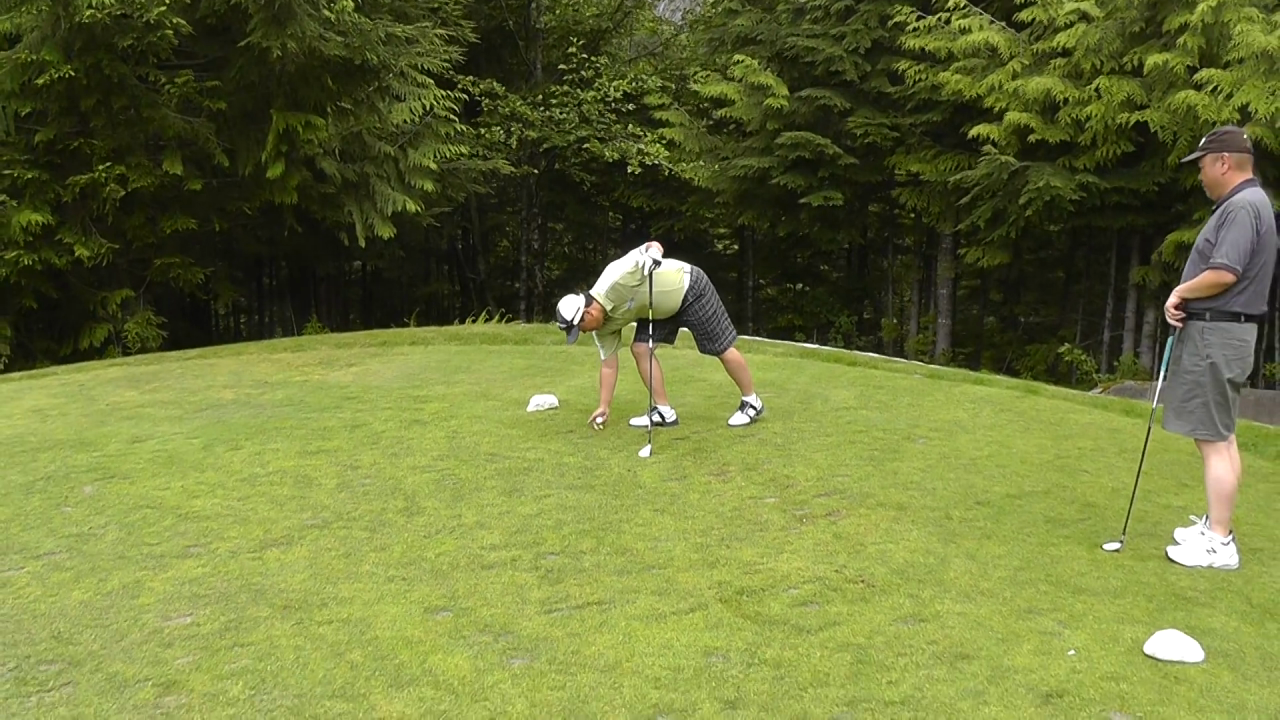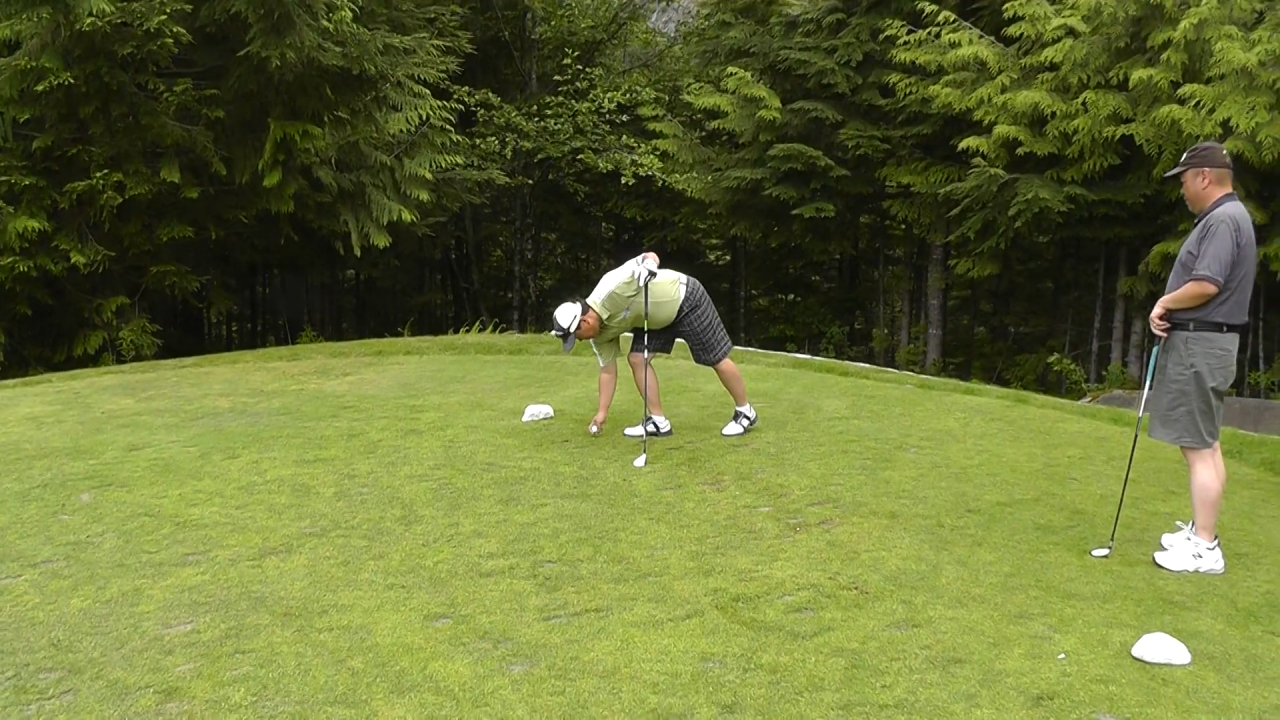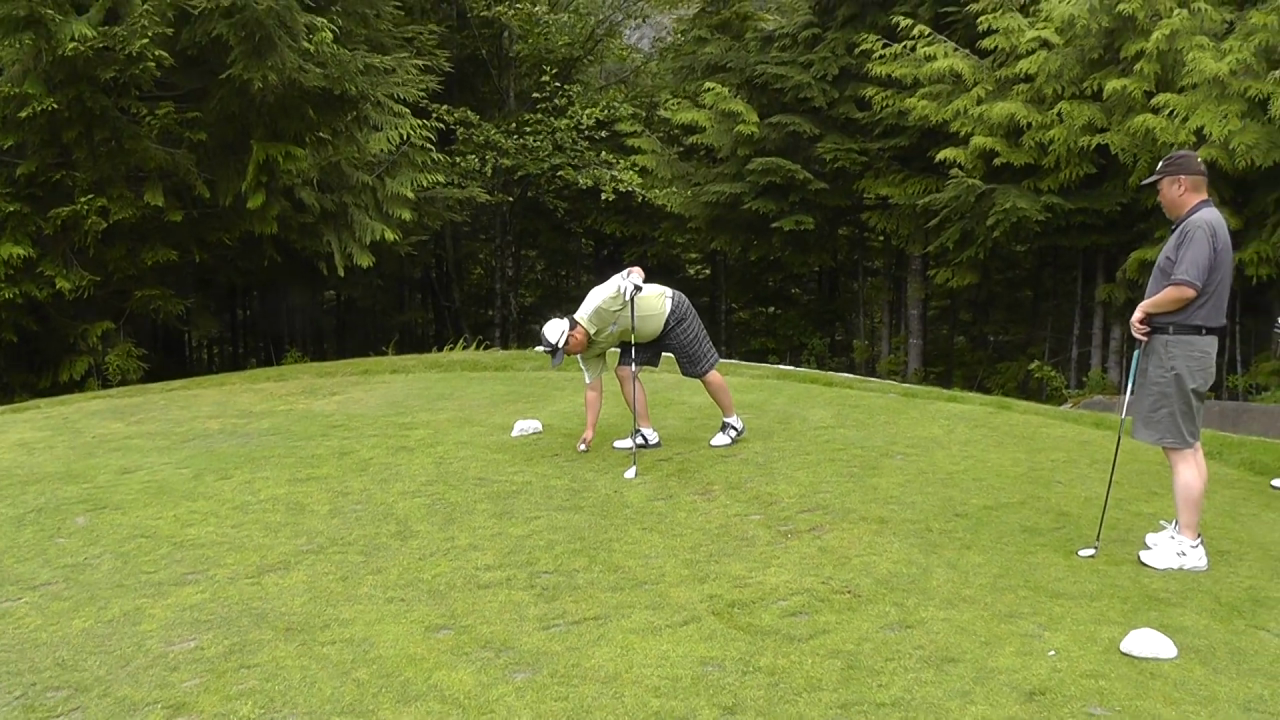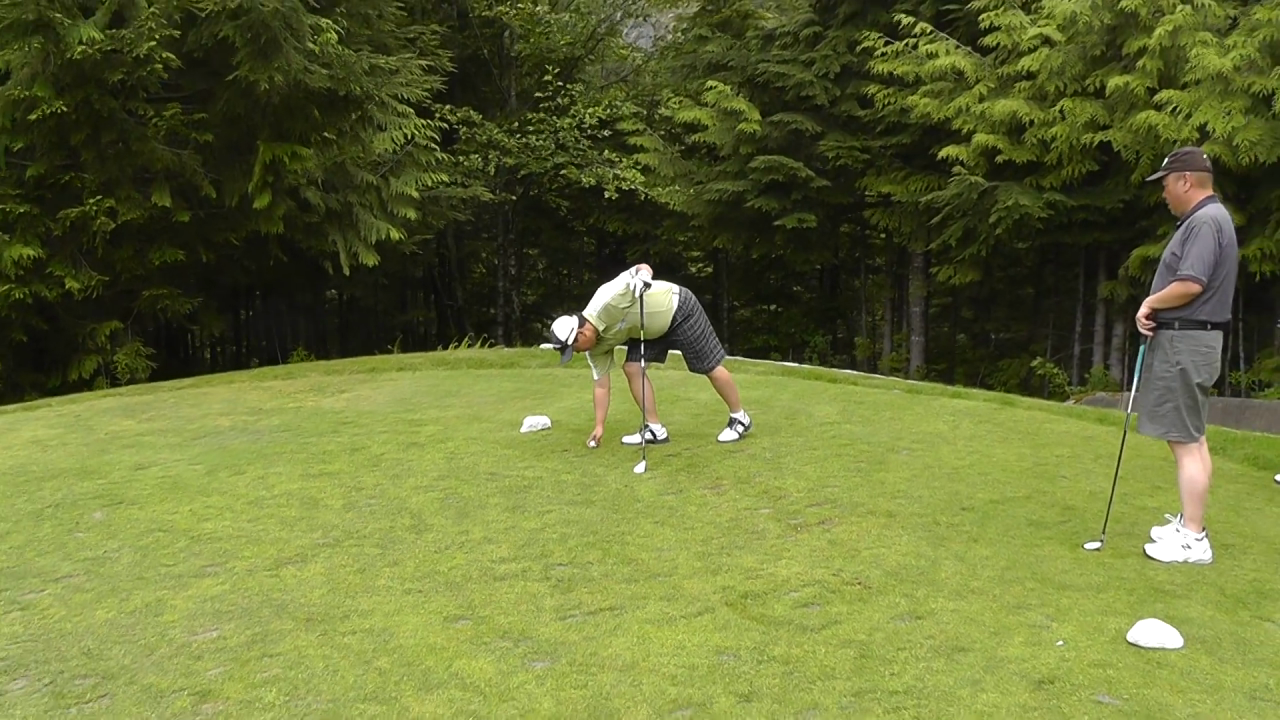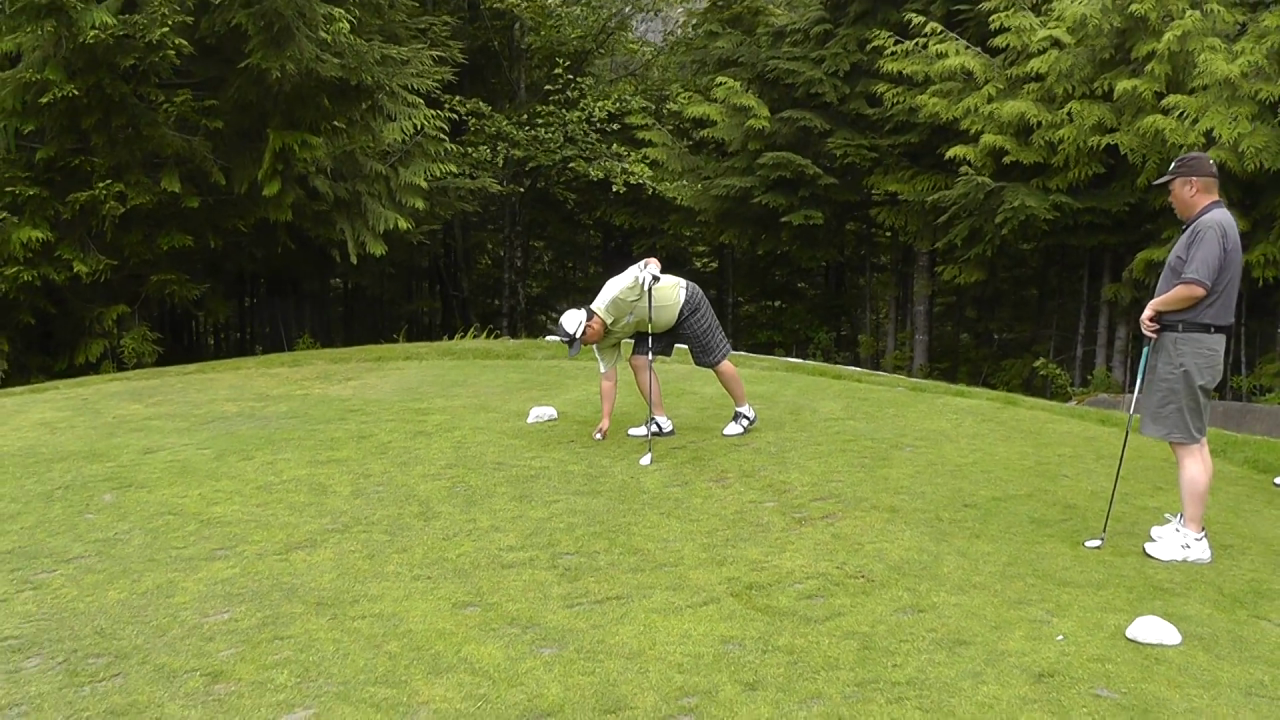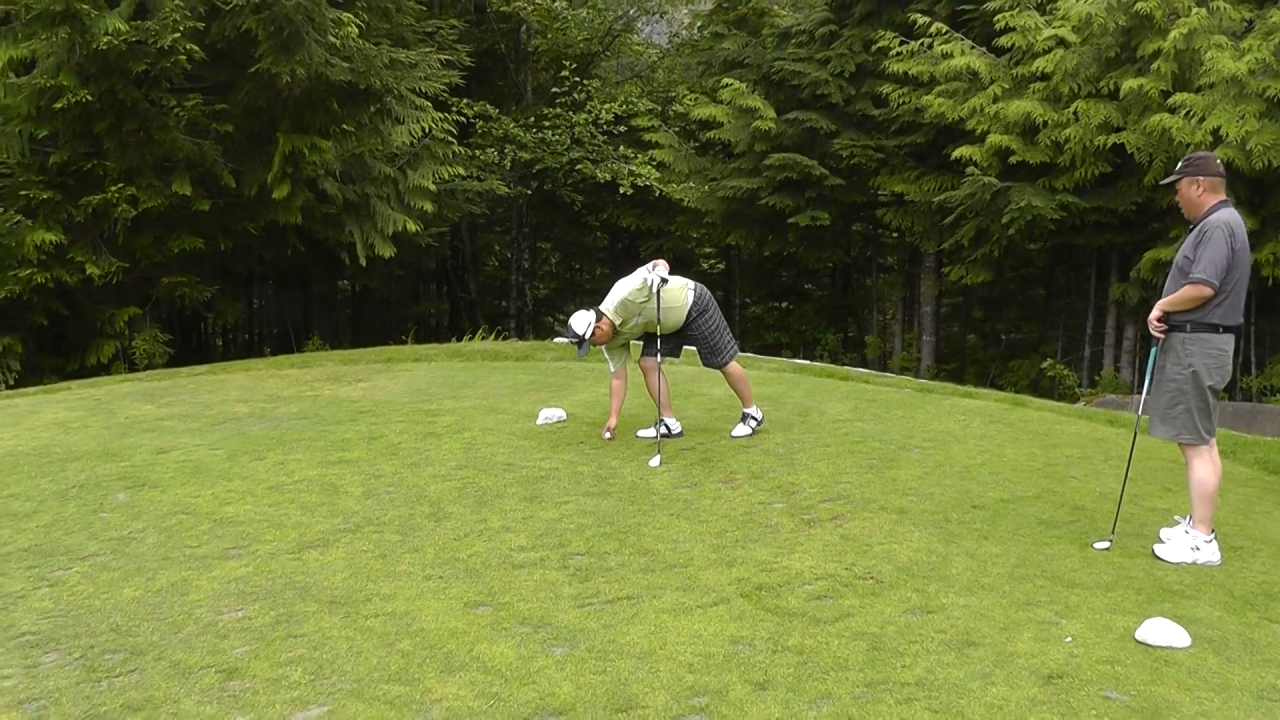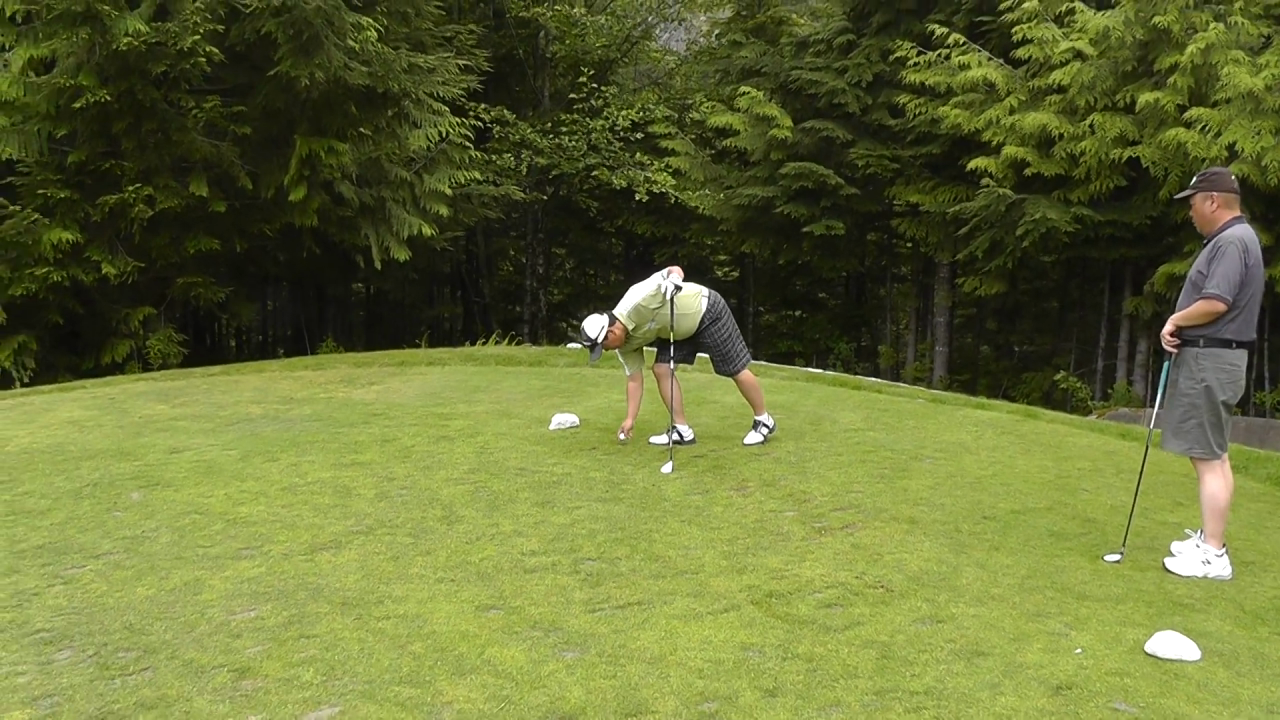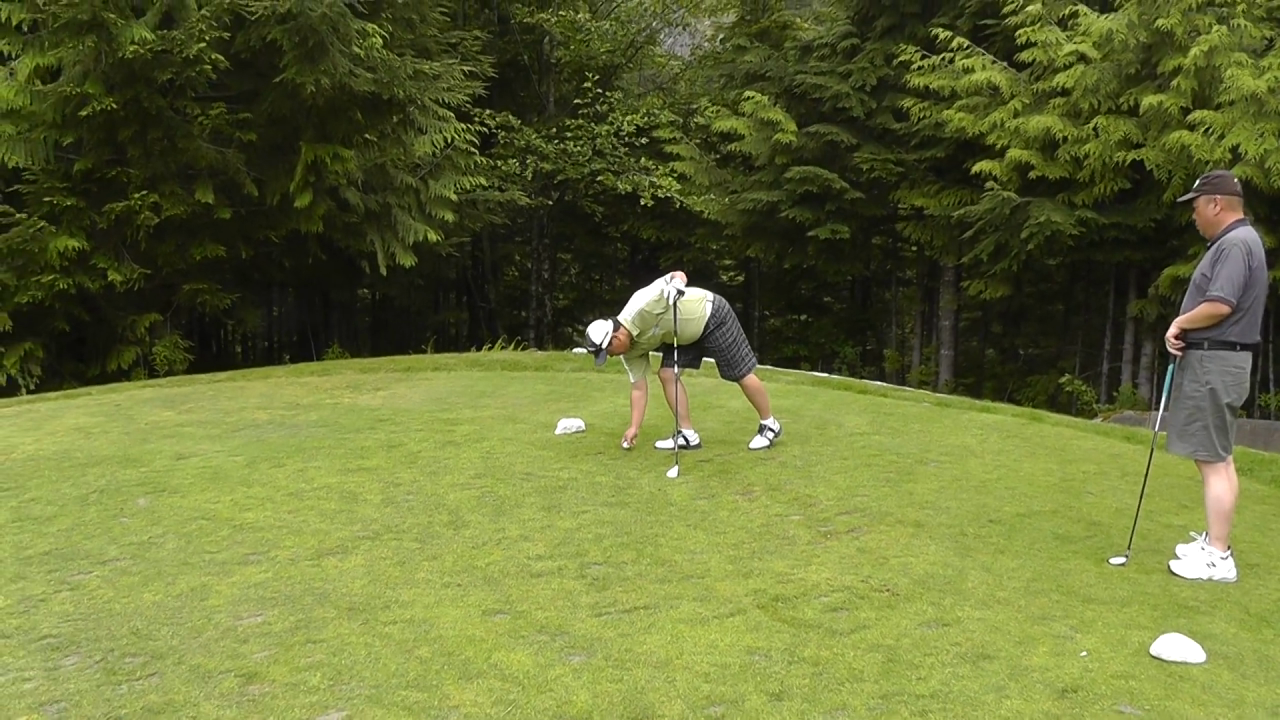
dt=0.2s
person 1, frame 1
left shoulder: (1243, 205)
right shoulder: (1240, 204)
left elbow: (1224, 273)
left wrist: (1180, 292)
right wrist: (1185, 299)
left hip: (1216, 333)
right hip: (1215, 330)
left knee: (1213, 439)
right knee: (1220, 436)
left ankle: (1219, 542)
right ankle: (1215, 526)
person 1, frame 2
left shoulder: (1223, 219)
right shoulder: (1222, 217)
left elbow: (1206, 285)
left wrist: (1164, 303)
right wrist: (1170, 310)
left hip: (1200, 343)
right hip: (1200, 340)
left knee: (1198, 446)
right knee: (1204, 444)
left ankle: (1205, 548)
right ankle: (1201, 532)
person 1, frame 3
left shoulder: (1200, 225)
right shoulder: (1198, 223)
left elbow: (1184, 289)
left wrist: (1144, 307)
right wrist: (1150, 314)
left hip: (1180, 346)
right hip: (1180, 343)
left knee: (1180, 447)
right knee: (1186, 444)
left ankle: (1189, 545)
right ankle: (1185, 530)
person 1, frame 4
left shoulder: (1205, 221)
right shoulder: (1204, 219)
left elbow: (1190, 284)
left wrist: (1150, 303)
right wrist: (1156, 310)
left hip: (1185, 341)
right hip: (1185, 338)
left knee: (1186, 441)
right knee: (1191, 438)
left ankle: (1193, 539)
right ankle: (1190, 524)
person 1, frame 5
left shoulder: (1210, 225)
right shoulder: (1208, 224)
left elbow: (1194, 288)
left wrist: (1154, 306)
right wrist: (1160, 312)
left hip: (1188, 344)
right hip: (1188, 341)
left knee: (1187, 442)
right knee: (1192, 439)
left ankle: (1192, 538)
right ankle: (1189, 524)
person 1, frame 6
left shoulder: (1218, 225)
right shoulder: (1216, 223)
left elbow: (1202, 288)
left wrist: (1162, 306)
right wrist: (1168, 313)
left hip: (1197, 344)
right hip: (1197, 341)
left knee: (1196, 443)
right knee: (1202, 440)
left ankle: (1202, 541)
right ankle: (1199, 525)
person 1, frame 7
left shoulder: (1231, 240)
right shoulder: (1229, 239)
left elbow: (1215, 303)
left wrist: (1175, 320)
right wrist: (1180, 328)
left hip: (1209, 358)
right hip: (1211, 356)
left knee: (1207, 457)
right knee: (1214, 455)
left ankle: (1213, 554)
right ankle: (1210, 539)
person 1, frame 8
left shoulder: (1235, 243)
right shoulder: (1233, 241)
left elbow: (1219, 305)
left wrist: (1179, 323)
right wrist: (1185, 330)
left hip: (1213, 361)
right hip: (1215, 359)
left knee: (1212, 459)
right knee: (1218, 457)
left ankle: (1218, 557)
right ankle: (1214, 542)
person 2, frame 1
left shoulder: (615, 279)
right shoulder: (605, 325)
left elbow: (654, 245)
right elbow: (609, 364)
left wrist: (653, 252)
right wrist: (604, 406)
left hip: (690, 288)
left knee: (722, 348)
right knee: (640, 349)
left ankle: (751, 402)
right ankle: (663, 411)
person 2, frame 2
left shoulder: (612, 289)
right shoulder: (602, 332)
left elbow: (651, 256)
right elbow: (608, 370)
left wrist: (649, 264)
right wrist: (602, 412)
left hip: (686, 298)
left knee: (717, 358)
right knee: (637, 359)
left ankle: (745, 412)
right ankle: (658, 421)
person 2, frame 3
left shoulder: (598, 304)
right shoulder: (589, 348)
left elbow: (636, 270)
right elbow: (593, 388)
left wrist: (634, 278)
right wrist: (589, 430)
left hip: (671, 312)
right hip: (644, 331)
left knee: (704, 371)
right knee: (624, 372)
left ankle: (732, 423)
right ankle: (647, 433)
person 2, frame 4
left shoulder: (607, 302)
right shoulder: (598, 344)
left elbow: (643, 267)
right elbow: (601, 385)
left wrist: (643, 274)
right wrist: (599, 426)
left hip: (678, 309)
left knee: (710, 367)
right knee: (632, 368)
left ankle: (739, 418)
right ankle: (655, 429)
person 2, frame 5
left shoulder: (615, 296)
right shoulder: (605, 338)
left elbow: (652, 261)
right elbow: (608, 378)
left wrist: (652, 269)
right wrist: (606, 419)
left hip: (685, 303)
right hip: (657, 321)
left knee: (716, 360)
right knee: (638, 361)
left ankle: (744, 412)
right ankle: (661, 422)
person 2, frame 6
left shoulder: (624, 297)
right shoulder: (614, 338)
left elbow: (660, 263)
right elbow: (618, 376)
left wrist: (660, 270)
right wrist: (613, 417)
left hip: (693, 304)
left knee: (724, 362)
right knee: (647, 363)
left ankle: (752, 414)
right ankle: (669, 423)
person 2, frame 7
left shoulder: (637, 302)
right shoulder: (626, 343)
left elbow: (675, 269)
right elbow: (634, 379)
left wrist: (674, 278)
right wrist: (630, 418)
left hip: (707, 311)
left knee: (736, 370)
right knee: (661, 369)
left ankle: (764, 421)
right ankle: (681, 430)
person 2, frame 8
left shoulder: (641, 307)
right shoulder: (631, 349)
left elbow: (679, 275)
right elbow: (639, 387)
left wrist: (677, 283)
right wrist: (634, 427)
left hip: (711, 315)
left knee: (742, 374)
right knee: (667, 374)
left ankle: (769, 425)
right ankle: (687, 434)
